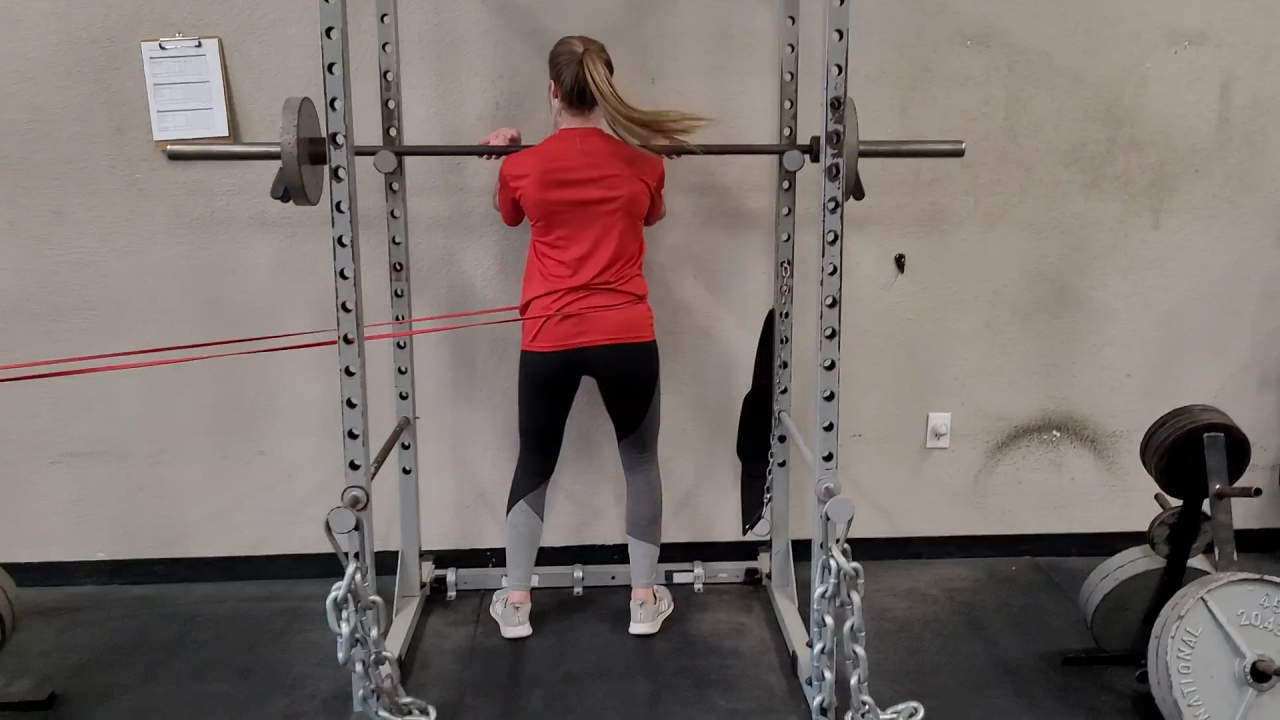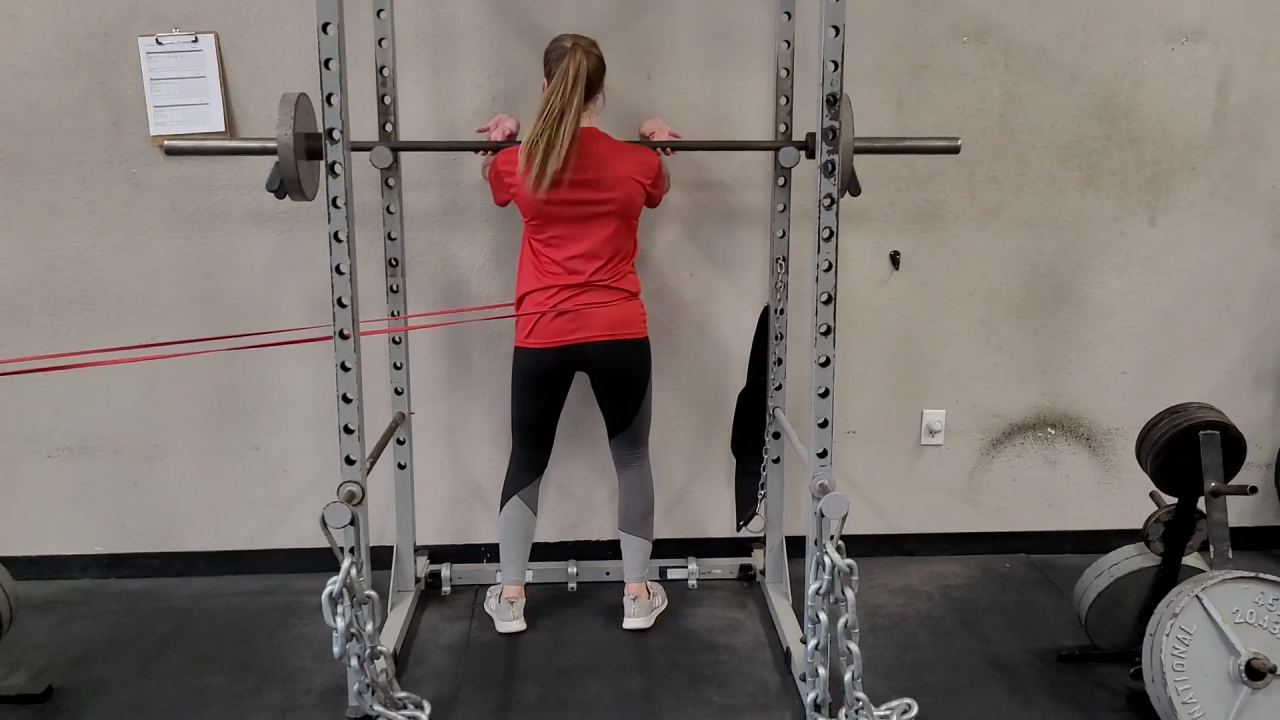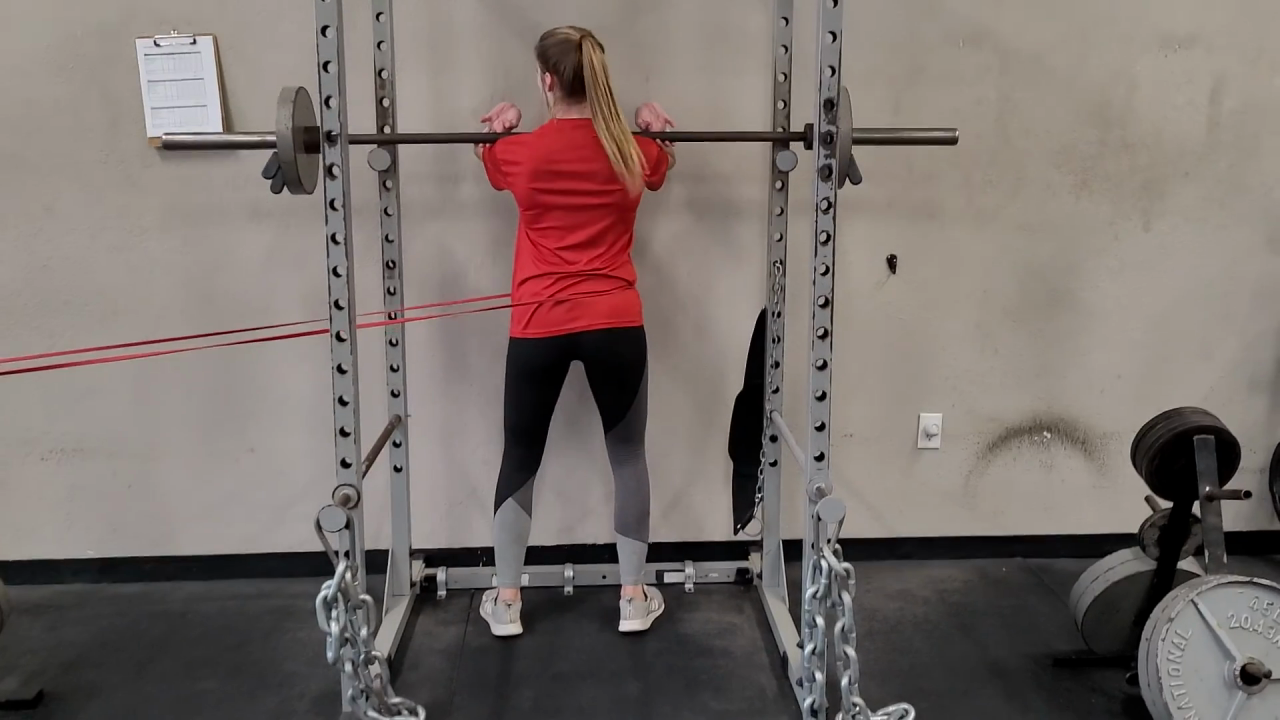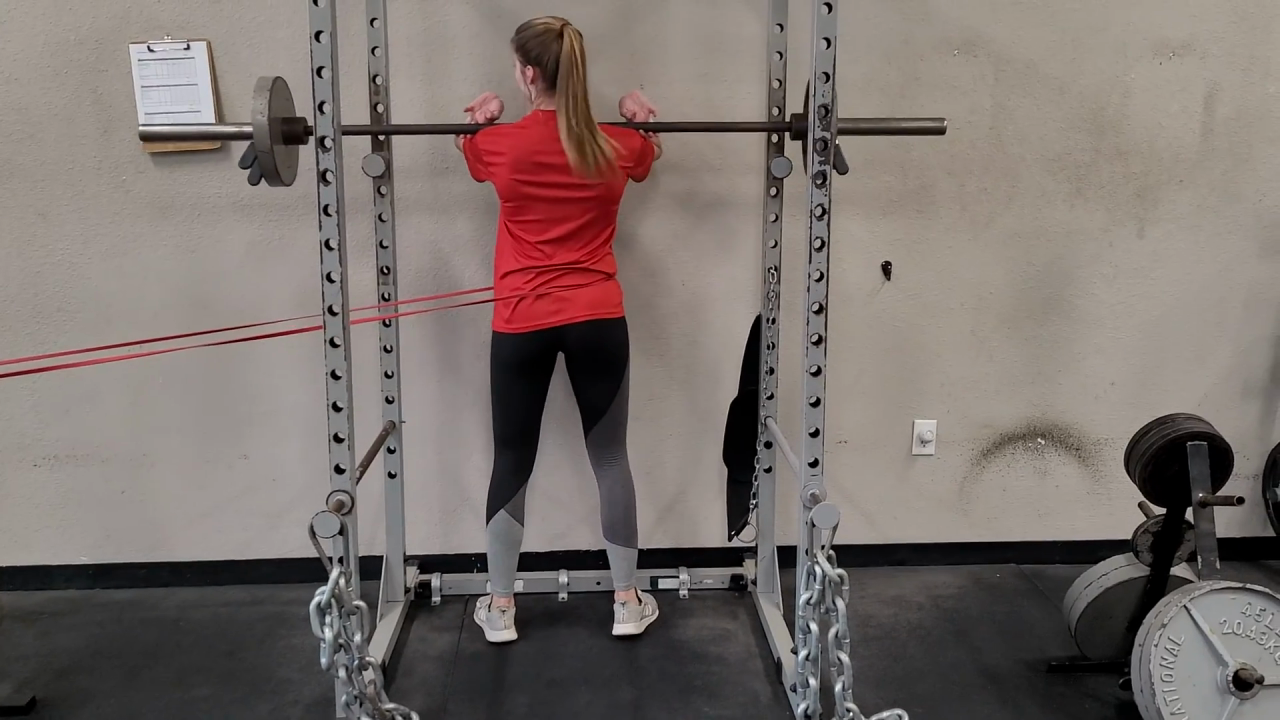
dt=0.4s
person 1, frame 1
left shoulder: (523, 167)
right shoulder: (642, 165)
left hip: (549, 339)
right hip: (626, 337)
left knee: (534, 466)
right knee: (640, 462)
left ankle: (516, 601)
right ankle: (644, 599)
person 1, frame 2
left shoulder: (517, 164)
right shoulder: (638, 163)
left elbow: (496, 184)
left wrist: (502, 146)
right wrist: (655, 146)
left hip: (543, 336)
right hip: (619, 333)
left knee: (527, 462)
right knee: (632, 458)
left ankle: (510, 597)
right ankle: (638, 594)
person 1, frame 3
left shoulder: (519, 153)
right shoulder: (635, 154)
left elbow: (488, 159)
right elbow: (662, 166)
left hip: (539, 328)
right hip: (616, 324)
left knee: (520, 460)
right knee: (627, 455)
left ankle: (505, 600)
right ankle: (633, 596)
person 1, frame 4
left shoulder: (500, 144)
right shoulder: (616, 147)
left elbow: (470, 149)
right elbow: (648, 155)
left hip: (522, 325)
right hip: (598, 320)
left knee: (512, 463)
right knee: (610, 458)
left ankle: (500, 606)
right ankle: (627, 600)
